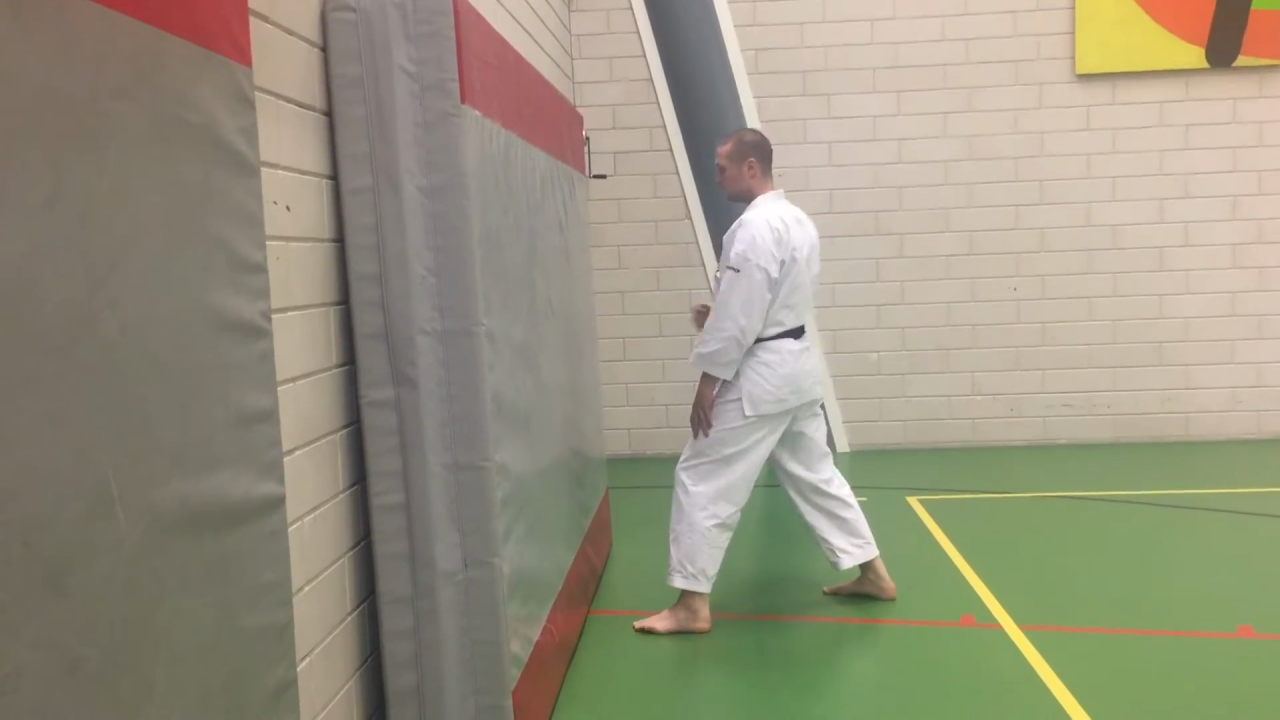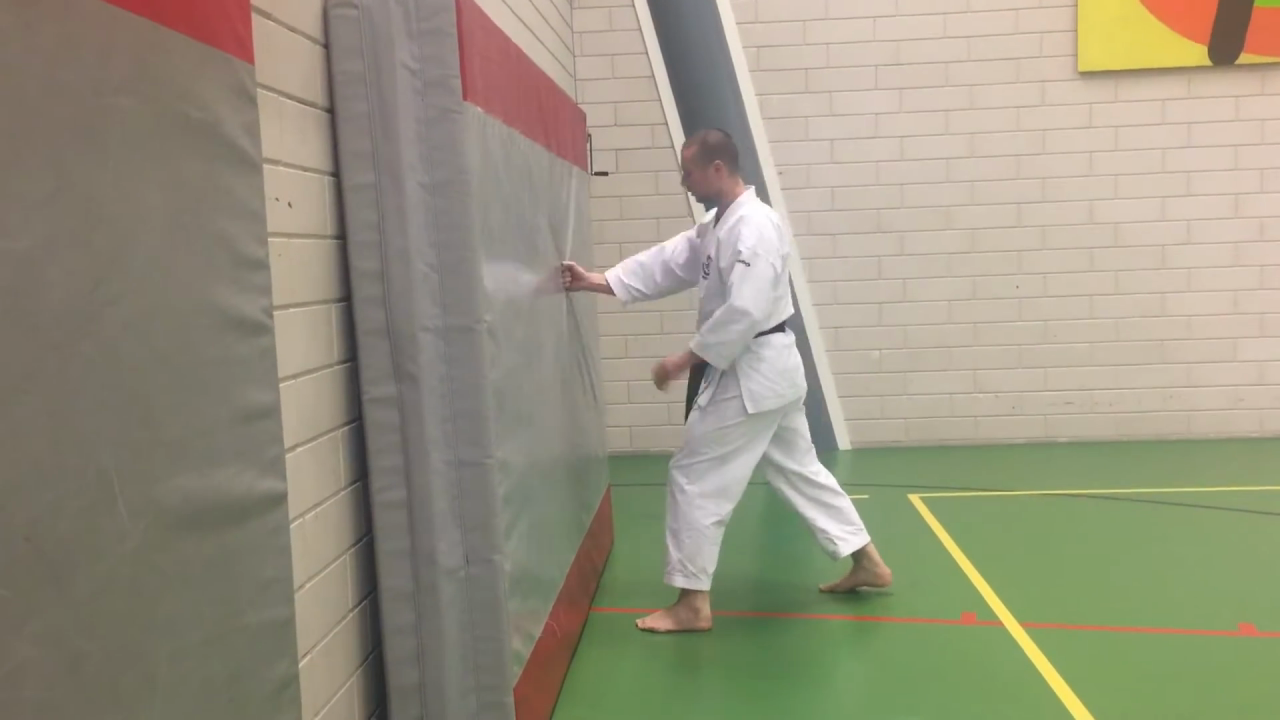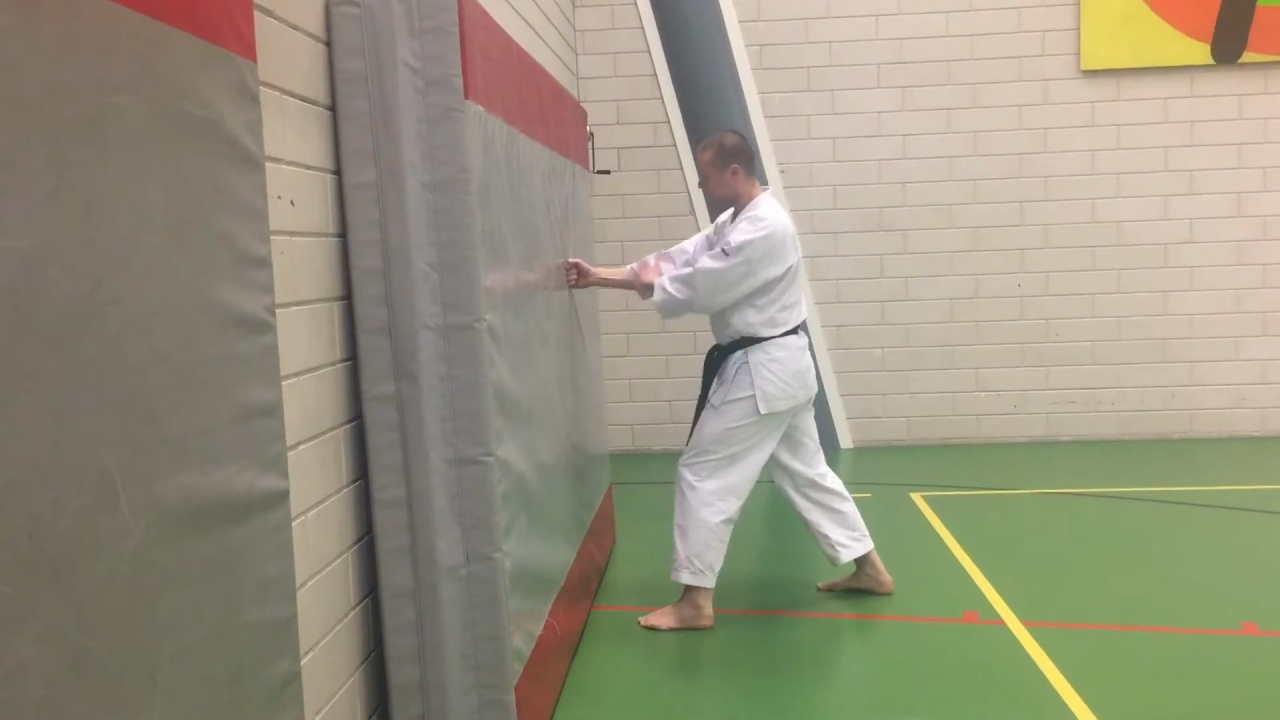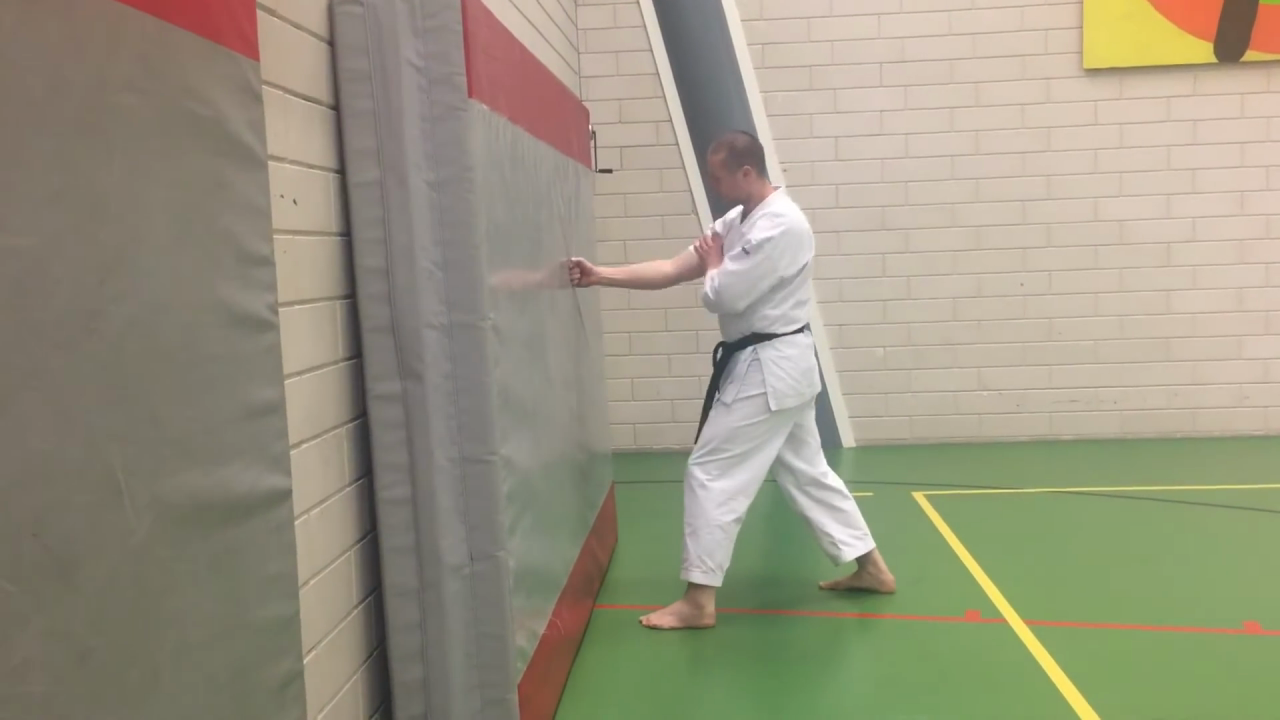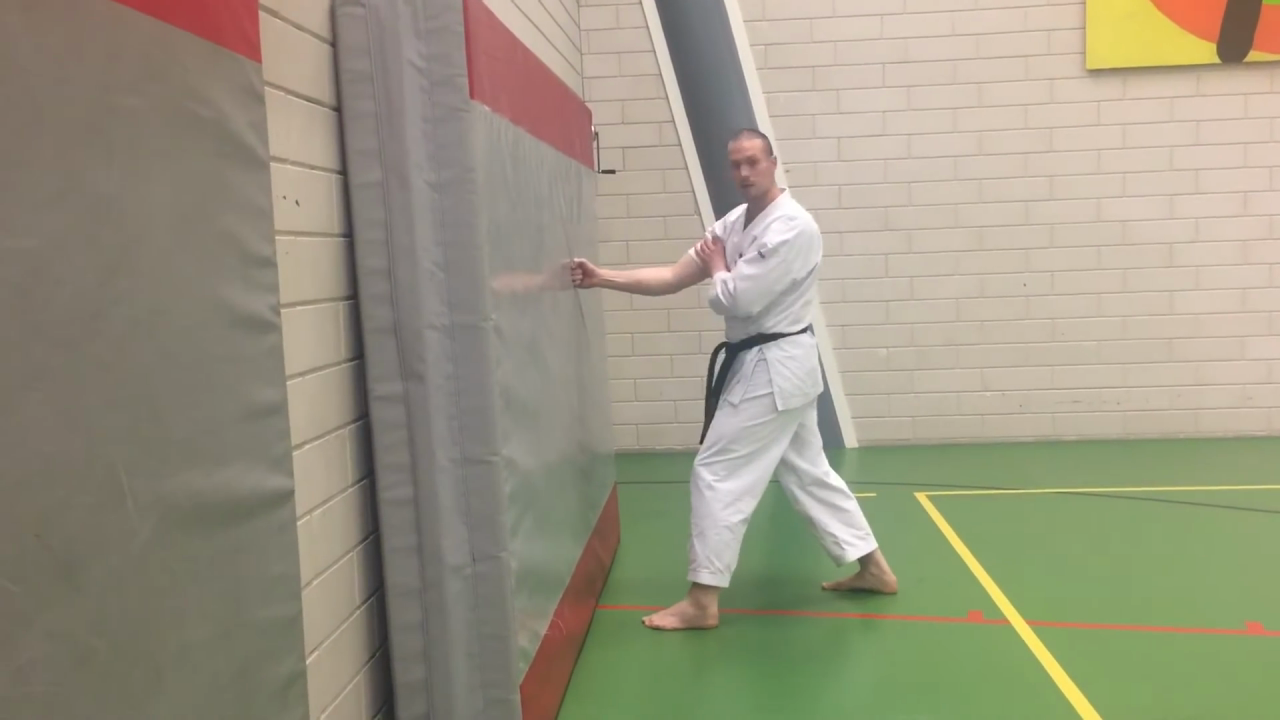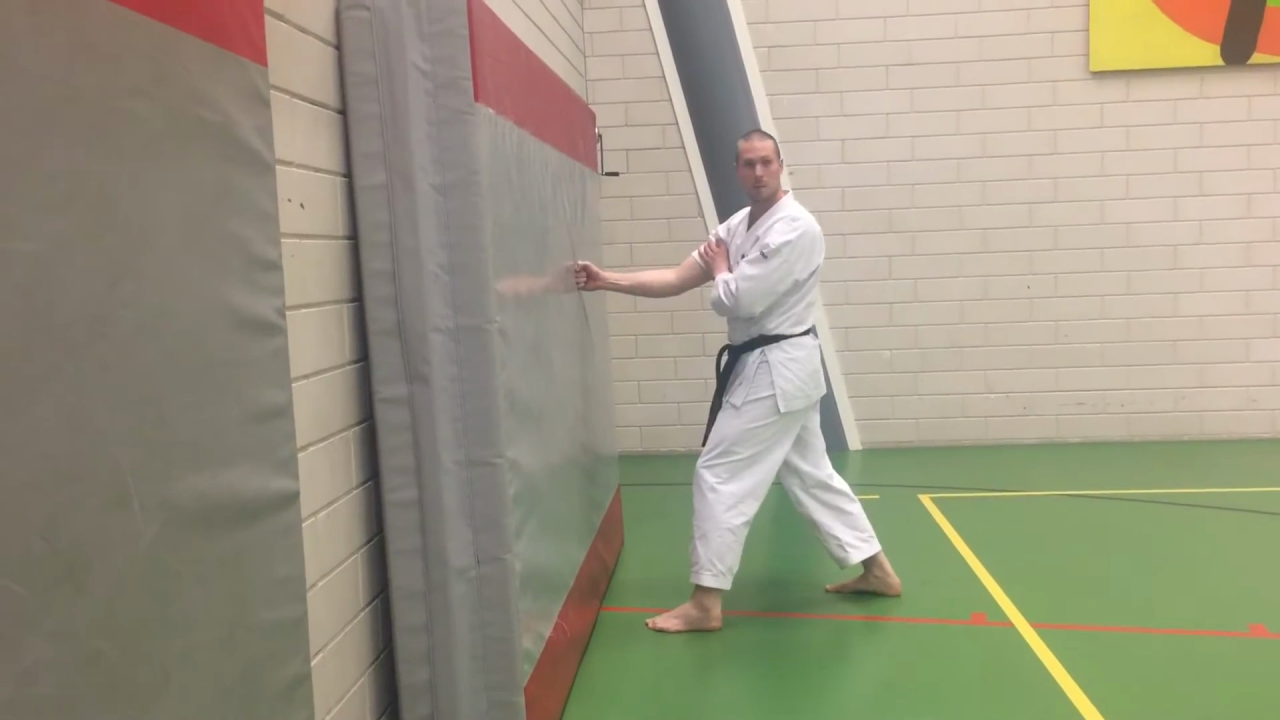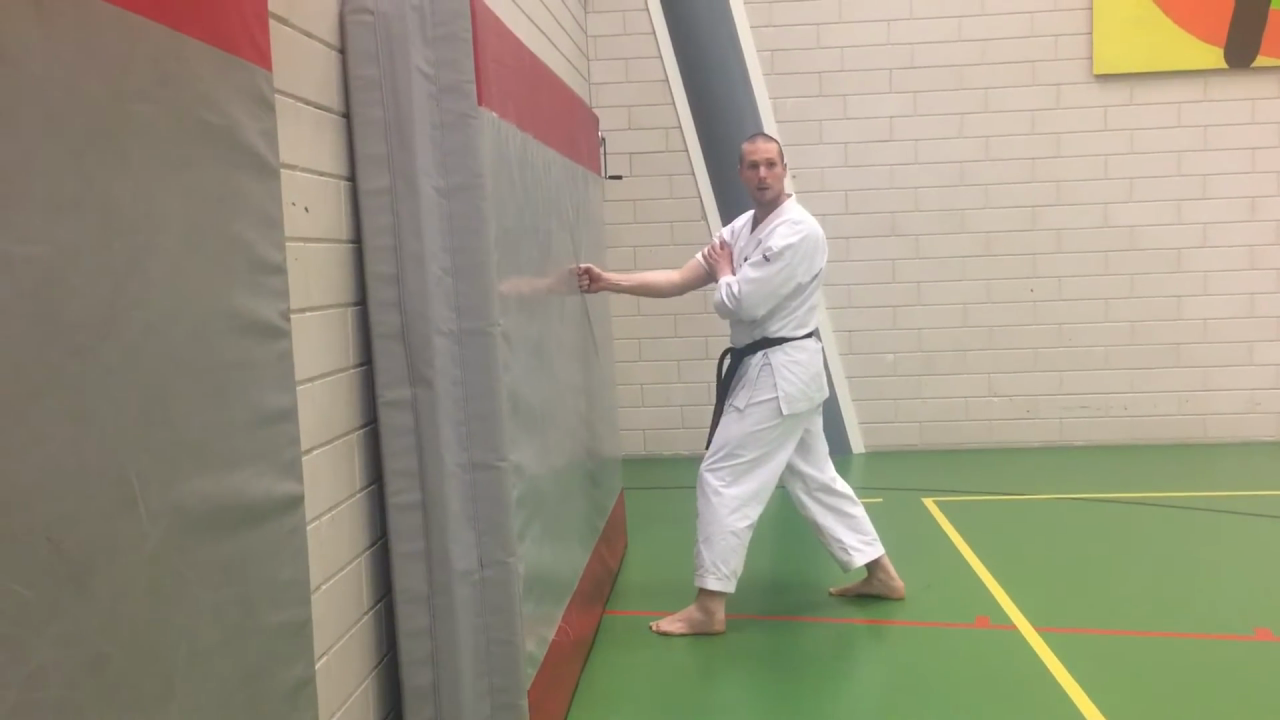
dt=0.3s
person 1, frame 1
left shoulder: (753, 228)
right shoulder: (798, 222)
left elbow: (738, 318)
left wrist: (707, 383)
right wrist: (715, 316)
left hip: (760, 375)
right hip: (796, 366)
left knee: (702, 480)
right knee: (815, 474)
left ankle: (692, 603)
right ankle: (872, 573)
person 1, frame 2
left shoulder: (754, 224)
right shoulder: (717, 225)
left elbow: (745, 308)
right elbow: (666, 263)
left wrist: (688, 358)
right wrist: (595, 282)
left hip: (753, 371)
right hip: (774, 367)
left knee: (695, 477)
right knee: (800, 467)
left ankle: (692, 603)
right ankle: (866, 562)
person 1, frame 3
left shoulder: (764, 229)
right shoulder: (735, 222)
left elbow: (697, 289)
right elbow: (675, 260)
left wrist: (654, 282)
right wrist: (599, 276)
left hip: (760, 373)
right hip: (780, 366)
left knee: (703, 474)
right knee: (806, 472)
left ankle: (694, 601)
right ankle: (868, 568)
person 1, frame 4
left shoulder: (780, 226)
right shoulder: (740, 220)
left elbow: (721, 294)
right elbow: (675, 268)
left wrist: (713, 263)
right wrist: (600, 275)
left hip: (767, 368)
right hip: (780, 364)
left knee: (711, 473)
right knee: (807, 470)
left ankle: (698, 599)
right ankle: (870, 566)
person 1, frame 5
left shoulder: (792, 227)
right shoulder: (734, 223)
left elbow: (736, 299)
right elbow: (673, 277)
left wrist: (717, 268)
right wrist: (602, 277)
left hip: (772, 368)
right hip: (776, 365)
left knee: (717, 473)
right knee: (808, 471)
left ankle: (702, 600)
right ankle: (873, 567)
person 1, frame 6
left shoulder: (795, 228)
right shoulder: (738, 226)
left elbow: (736, 300)
right elbow: (676, 279)
left wrist: (720, 269)
right wrist: (606, 280)
left hip: (774, 370)
right hip: (777, 367)
left knee: (719, 476)
right knee: (811, 474)
left ankle: (705, 602)
right ankle: (876, 569)
person 1, frame 7
left shoulder: (797, 232)
right shoulder: (742, 229)
left elbow: (738, 302)
right elbow: (680, 280)
left wrist: (723, 272)
right wrist: (610, 281)
left hip: (777, 373)
right hip: (781, 370)
left knee: (722, 479)
right knee: (815, 477)
left ankle: (709, 606)
right ankle: (880, 573)
